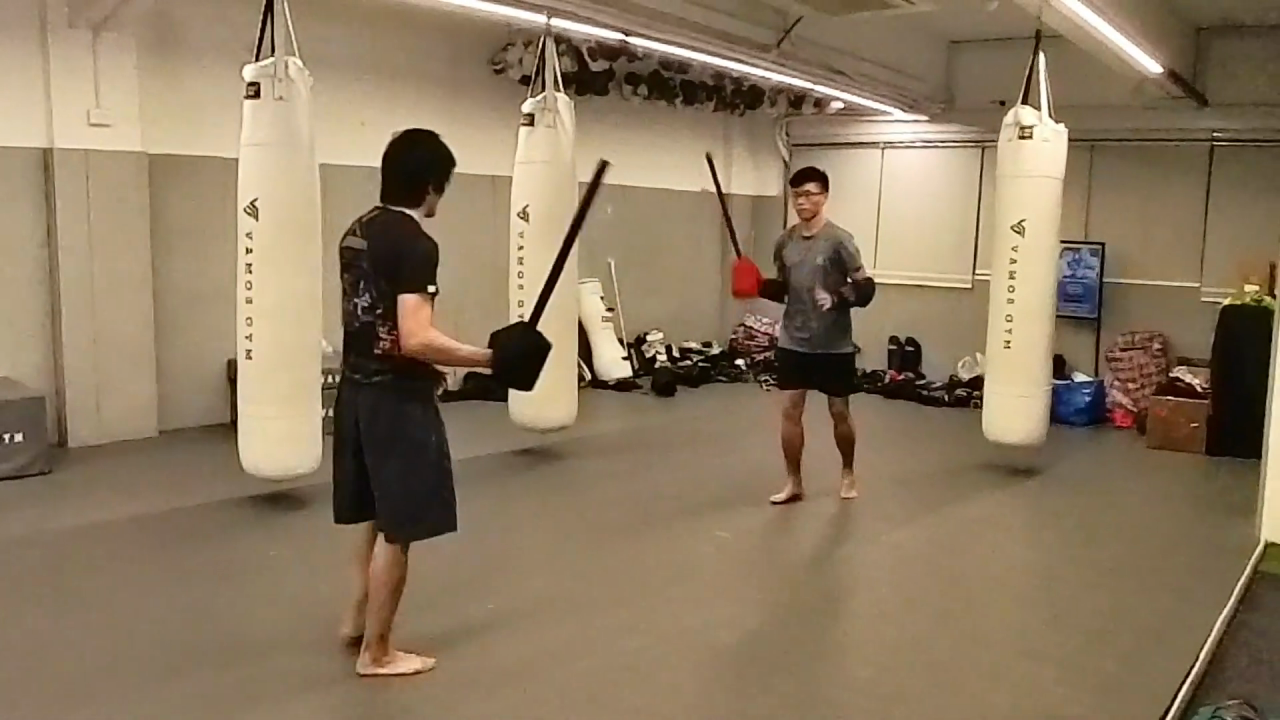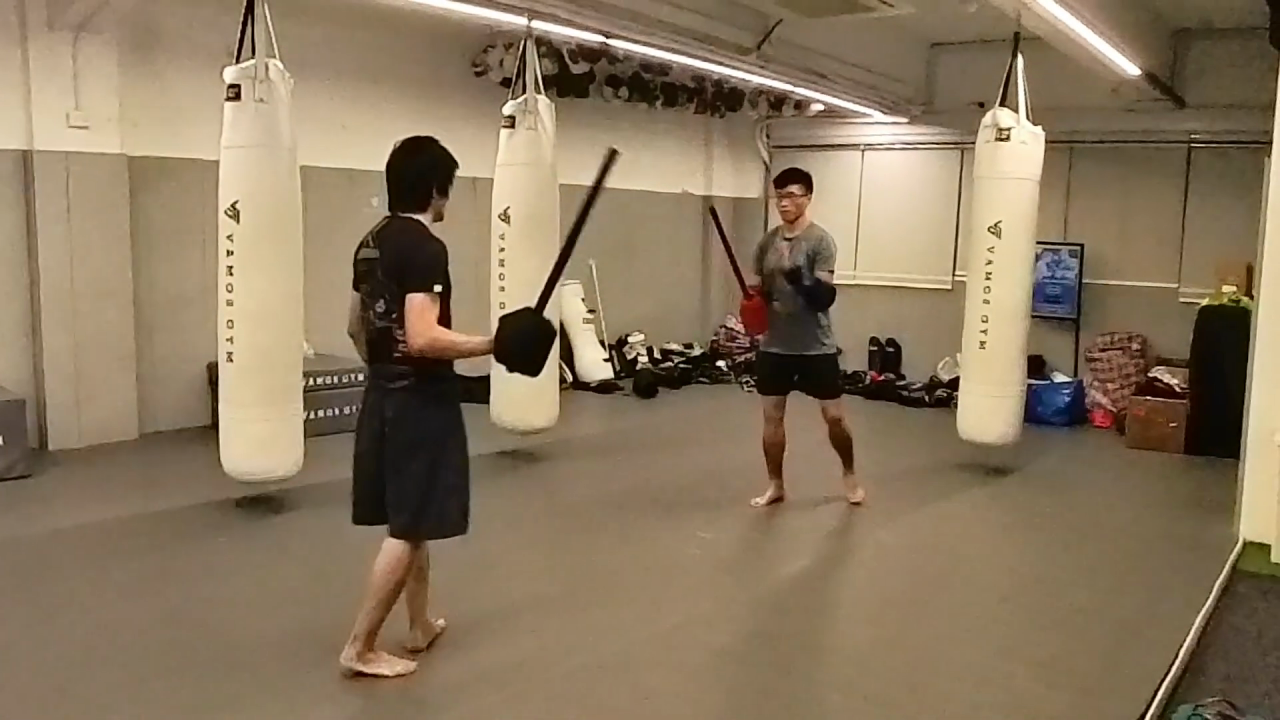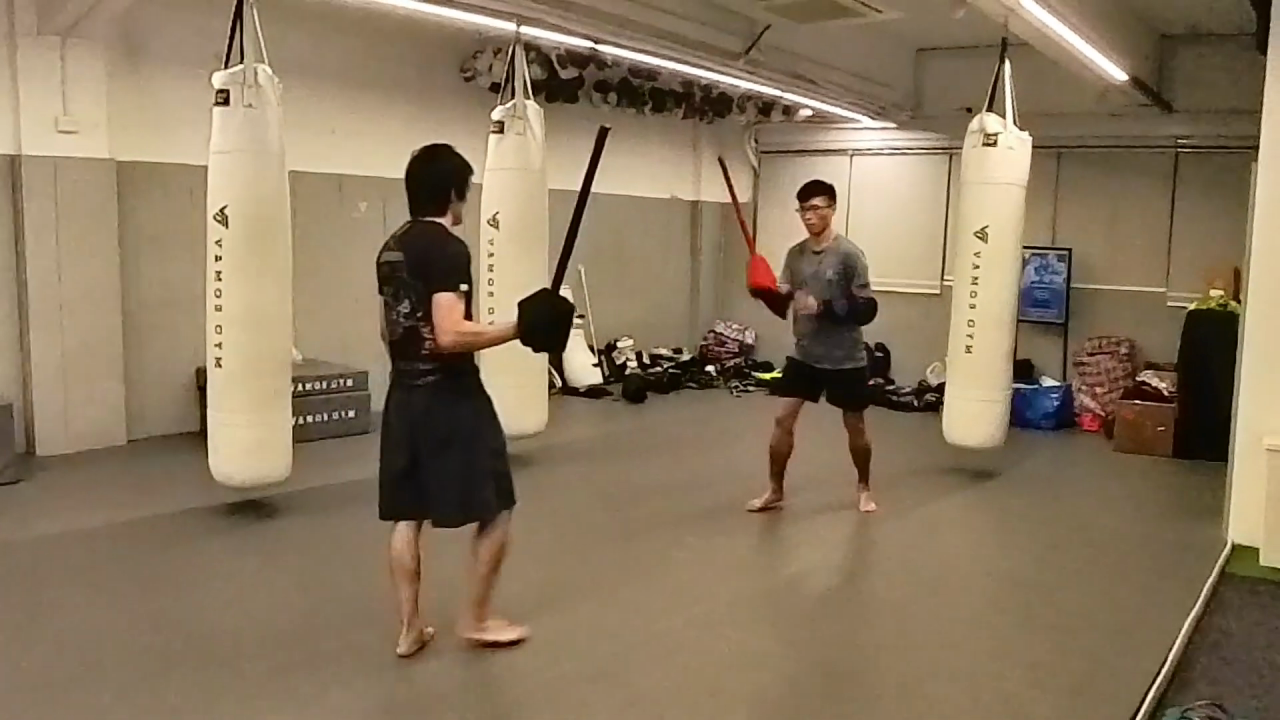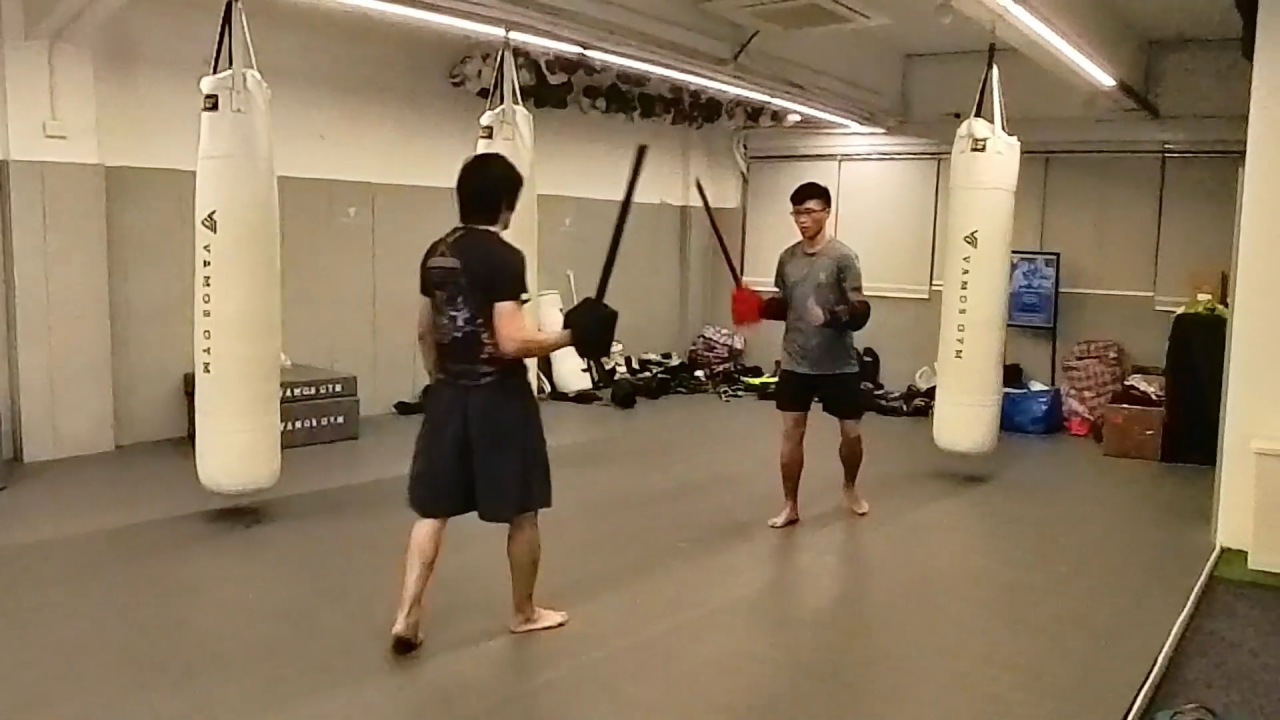
dt=0.4s
person 1, frame 1
left shoulder: (356, 232)
right shoulder: (416, 244)
right elbow: (415, 340)
right wrist: (486, 356)
left hip: (355, 388)
right hip: (397, 398)
left knee: (377, 516)
right knee: (400, 526)
left ankle: (356, 616)
right ankle: (376, 651)
person 1, frame 2
left shoulder: (370, 243)
right shoulder: (426, 247)
left elbow: (357, 327)
right elbow: (424, 337)
right wrist: (491, 343)
left hip: (381, 395)
right hip: (422, 400)
left knee: (405, 518)
right knee: (411, 528)
left ankle: (420, 625)
right ankle: (361, 645)
person 1, frame 3
left shoulder: (391, 248)
right shoulder: (448, 248)
right elbow: (451, 335)
right wrist: (518, 328)
left hip: (404, 394)
right hip: (450, 396)
left knee: (406, 515)
right knee: (494, 508)
left ankle: (410, 626)
right ankle: (476, 617)
person 1, frame 4
left shoulder: (436, 254)
right shoulder: (503, 257)
left elbow: (425, 334)
right elbow: (513, 343)
right wrist: (572, 335)
left hip: (448, 395)
right hip: (499, 397)
left knee: (431, 509)
right knee: (521, 510)
left ankle: (407, 614)
right ankle: (523, 613)
person 2, frame 1
left shoulder: (840, 239)
right shoulder: (785, 241)
left wrist: (840, 298)
left hip: (836, 344)
right hip: (793, 342)
left knee: (840, 411)
right knee: (790, 412)
left ankle: (848, 473)
right ankle: (793, 483)
person 2, frame 2
left shoulder: (820, 241)
right shoulder: (768, 241)
left elbow: (824, 297)
left wrist: (792, 270)
left hip: (815, 346)
right hip: (774, 345)
left knee: (833, 416)
right knee: (772, 415)
left ankle: (849, 474)
right ankle: (776, 486)
person 2, frame 3
left shoulder: (849, 255)
right shoulder: (795, 254)
left elbow: (866, 310)
right elbow: (783, 305)
left wrist: (823, 307)
left hip: (845, 359)
right hip: (803, 355)
left knee: (855, 427)
right knee: (783, 420)
left ankle: (864, 488)
right ankle: (774, 491)
person 2, frame 4
left shoulder: (843, 257)
right shoulder: (787, 257)
left elbow: (861, 313)
left wrist: (830, 317)
right wrist: (761, 307)
left hip: (838, 365)
right hip: (795, 363)
left knee: (851, 433)
right knee: (791, 433)
left ankle: (850, 488)
right ankle: (790, 506)
